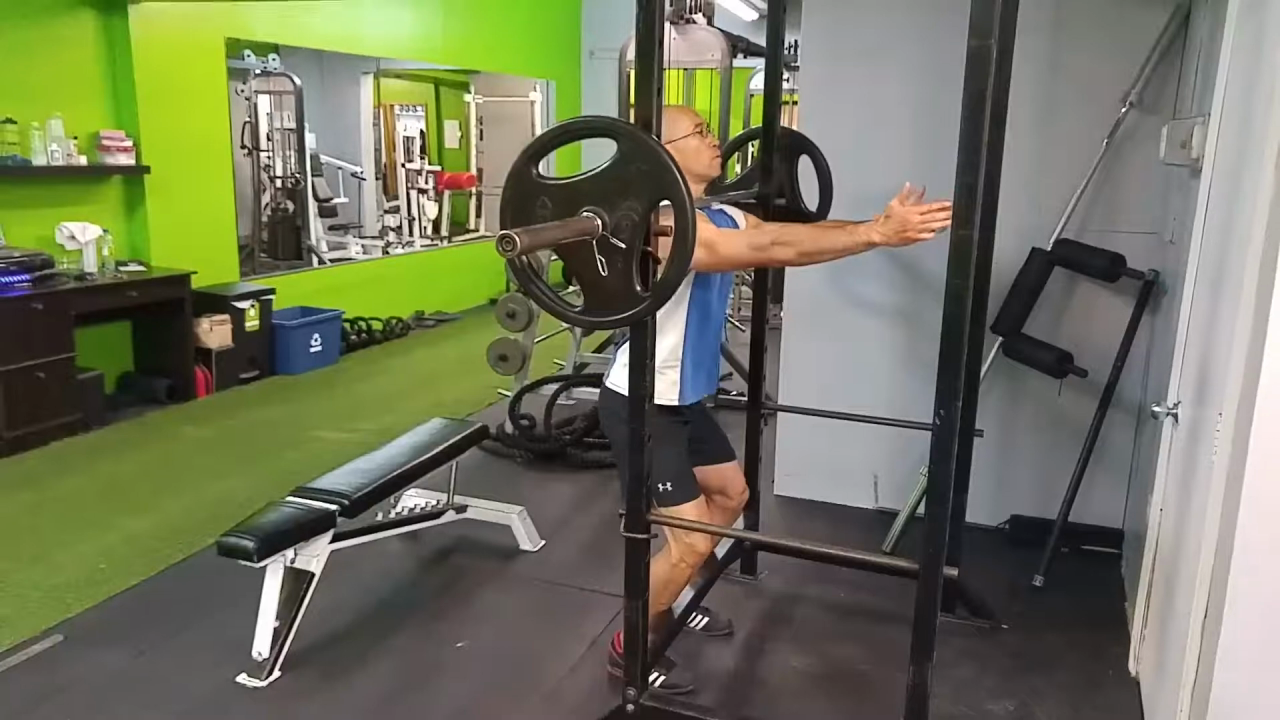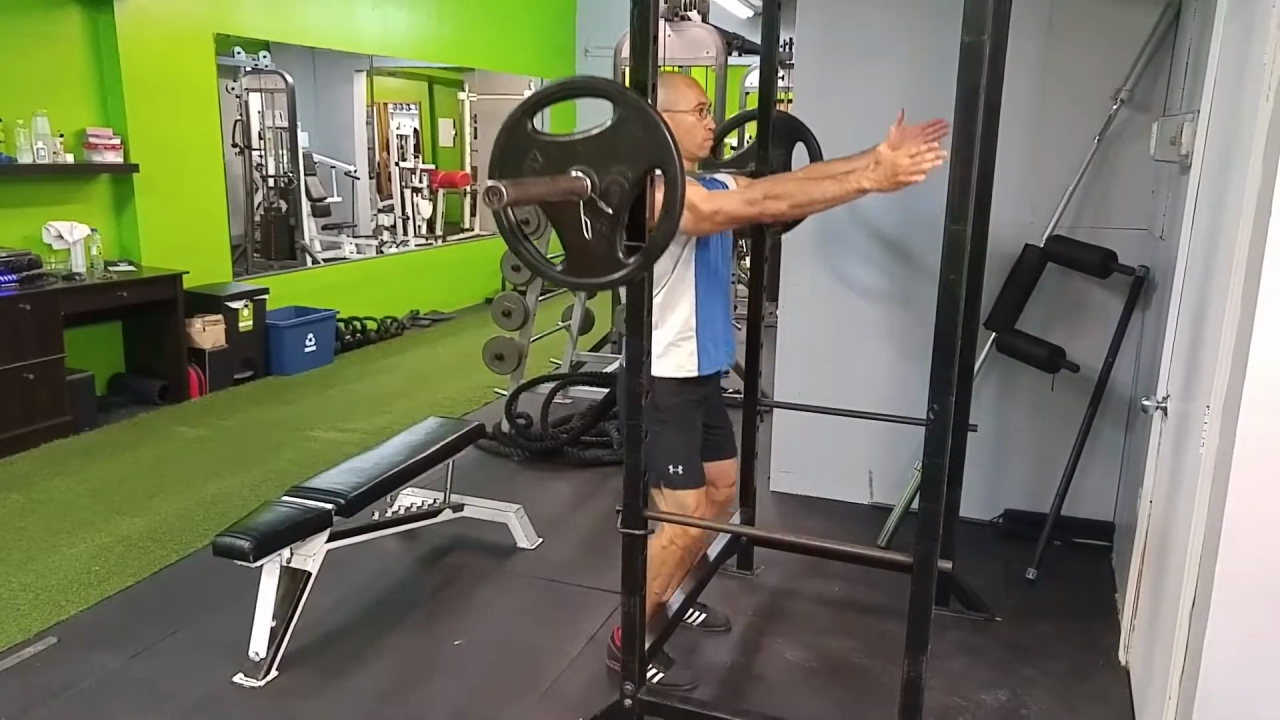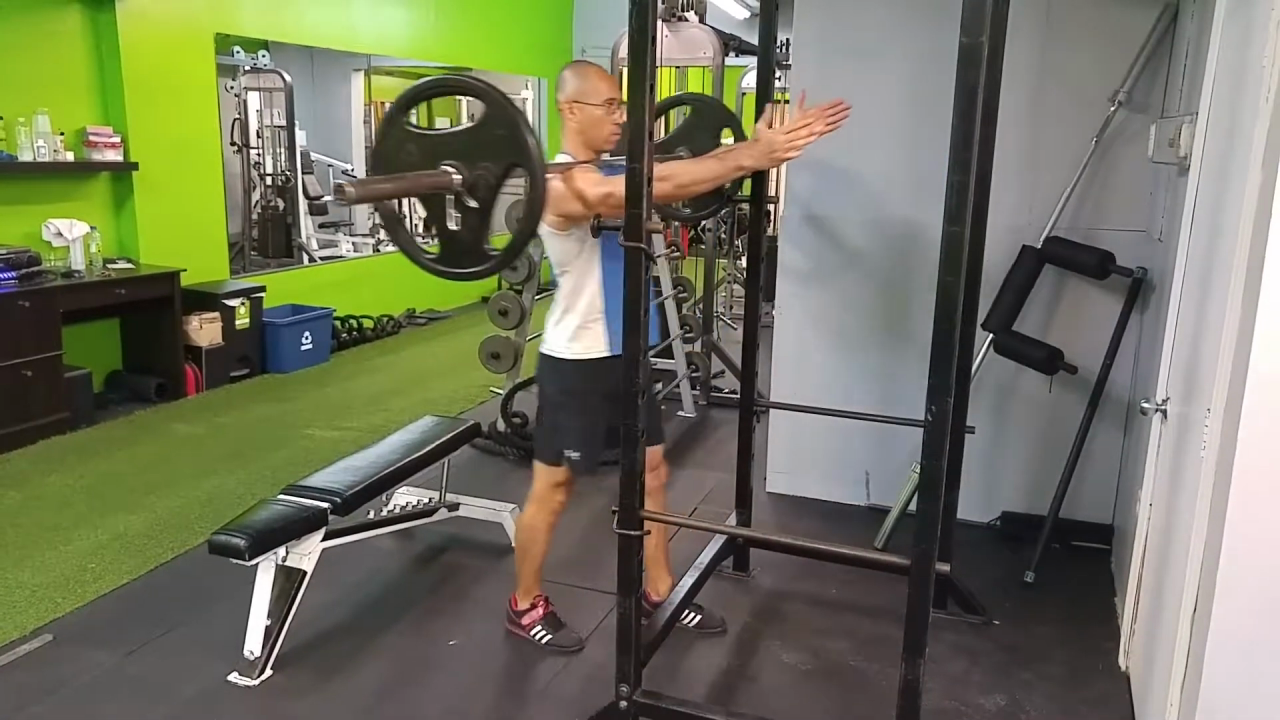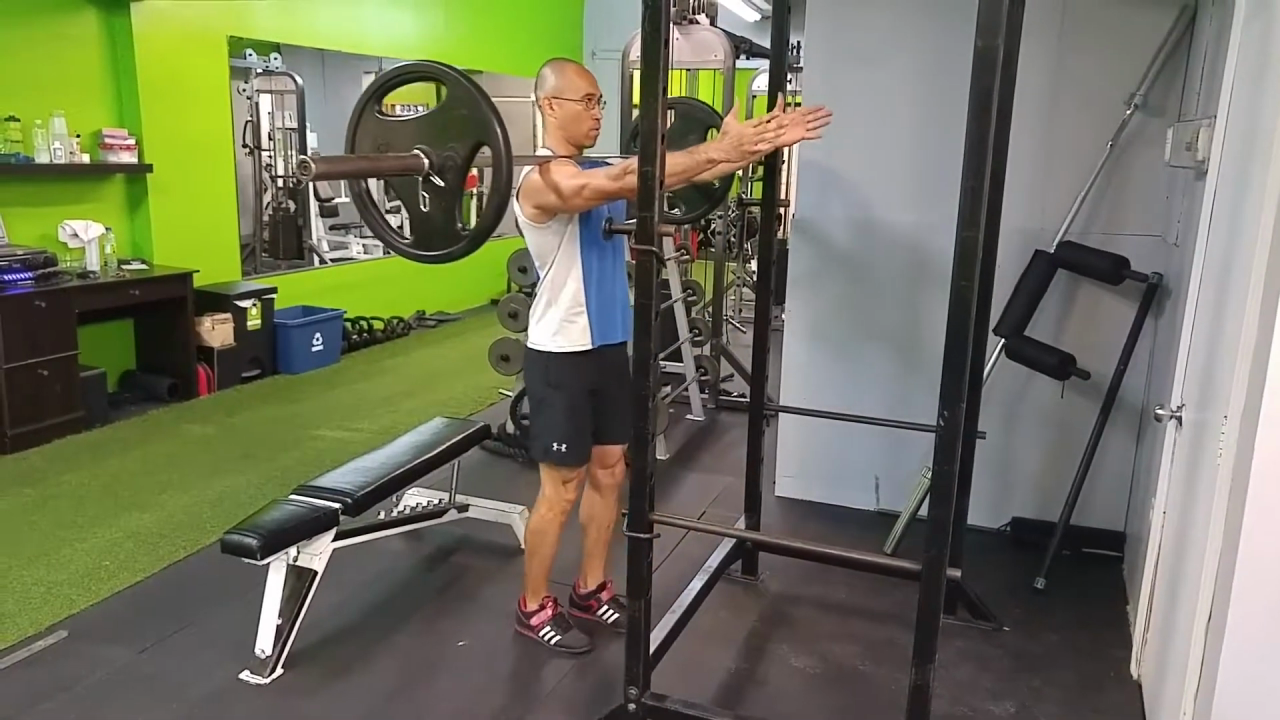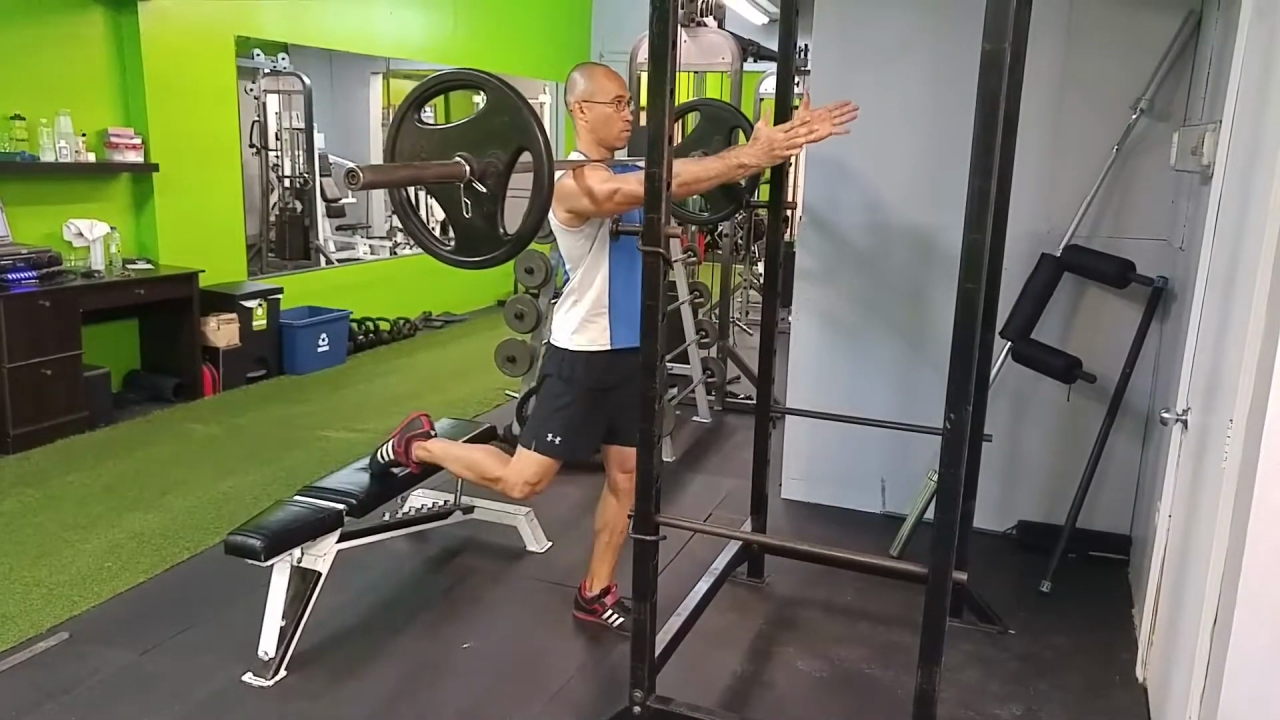
dt=1s
person 1, frame 1
left shoulder: (724, 217)
right shoulder: (670, 224)
left elbow: (793, 231)
right elbow: (772, 251)
left wrist: (887, 220)
right wrist: (877, 235)
left hip: (683, 397)
left knee: (730, 495)
right knee: (691, 540)
left ankle: (666, 602)
right ankle: (629, 647)
person 1, frame 2
left shoulder: (714, 186)
right shoulder: (664, 194)
left elbow: (788, 183)
right elbow: (766, 207)
left wrist: (877, 157)
right wrist: (870, 181)
left hip: (701, 373)
right hip: (663, 380)
left knee: (719, 492)
right knee: (682, 517)
left ankle: (666, 596)
right ankle: (629, 641)
person 1, frame 3
left shoulder: (617, 175)
right shoulder: (564, 185)
left elbow: (688, 171)
right elbow: (653, 190)
left wrist: (776, 141)
right wrist: (749, 158)
left hip: (624, 354)
right hip: (576, 363)
left knee: (653, 474)
right knee: (552, 491)
left ankle: (658, 594)
right ankle: (526, 606)
person 1, frame 4
left shoulder: (597, 172)
right shoulder: (543, 180)
left elbow: (679, 174)
right elbow: (624, 181)
left wrist: (759, 143)
right wrist: (718, 151)
left hip: (607, 347)
right hip: (560, 355)
left knee: (609, 474)
right knee: (562, 490)
left ankle: (590, 590)
right ankle: (534, 607)
person 1, frame 5
left shoulder: (627, 172)
right shoulder: (577, 182)
left elbow: (674, 179)
right elbow: (654, 186)
left wrist: (785, 141)
right wrist: (750, 158)
left hip: (629, 351)
right hip: (581, 355)
left knee: (627, 477)
right knee: (521, 479)
left ankle: (596, 594)
right ankle: (416, 444)
